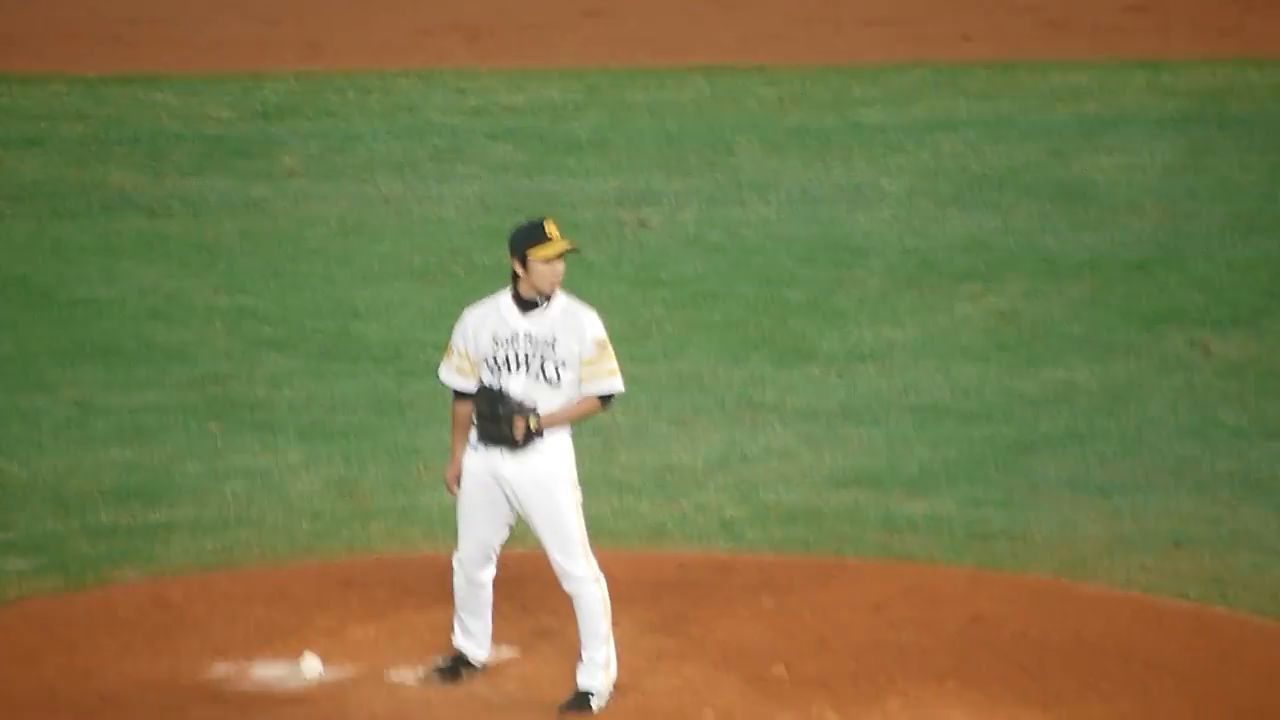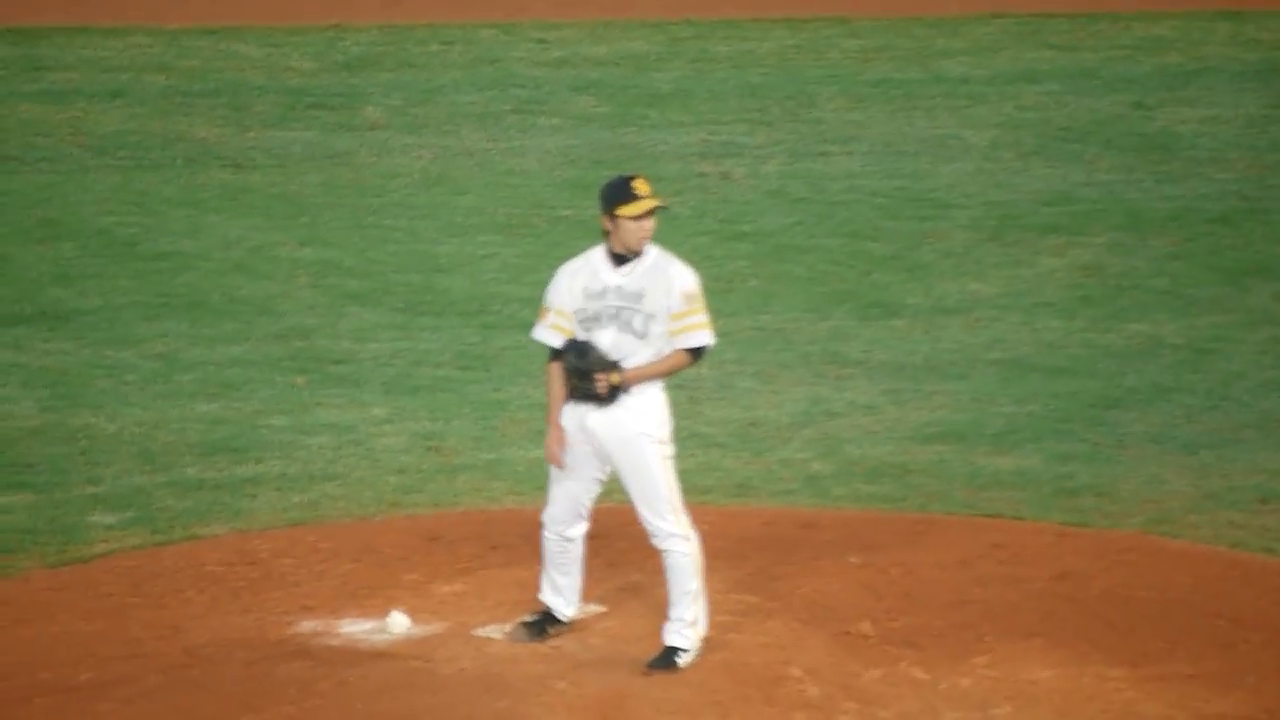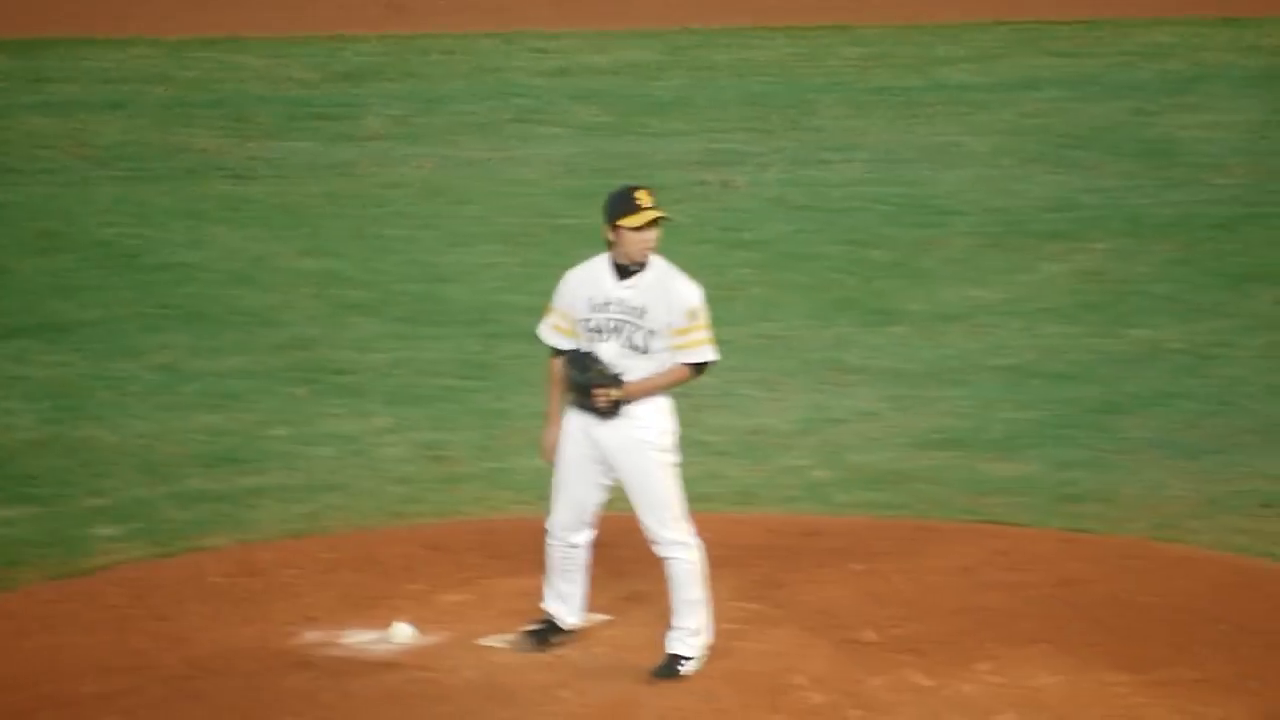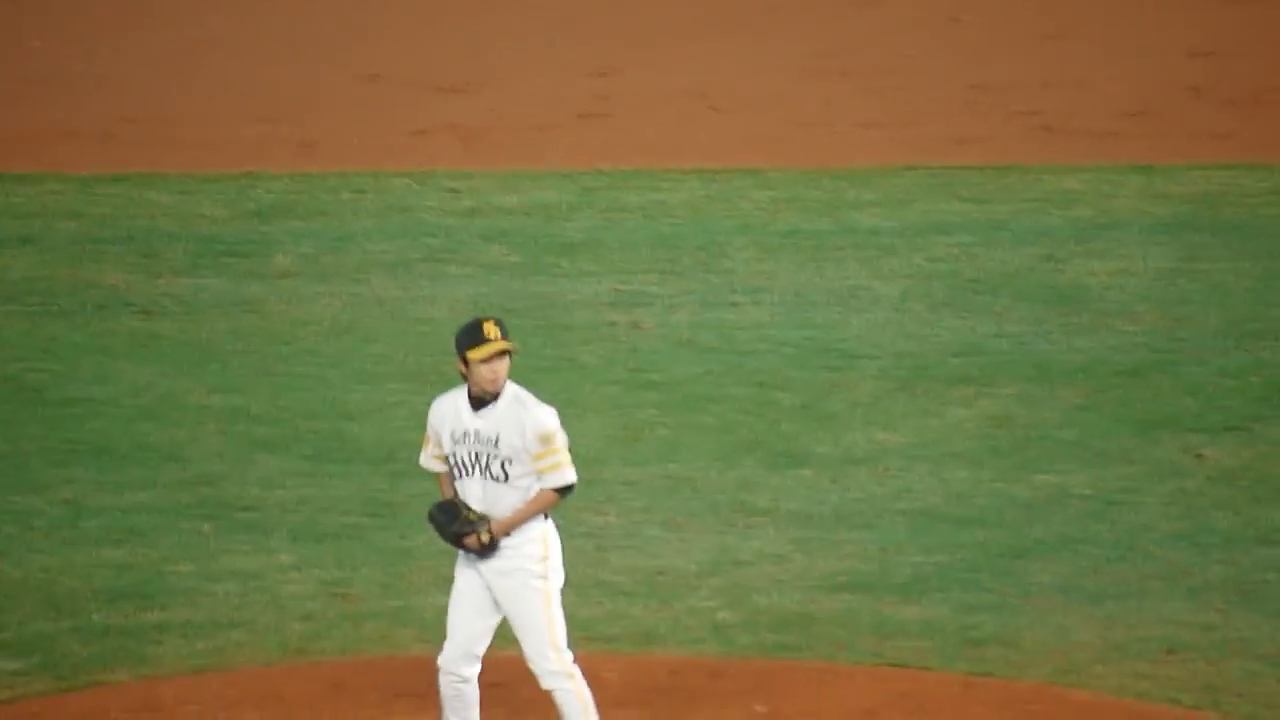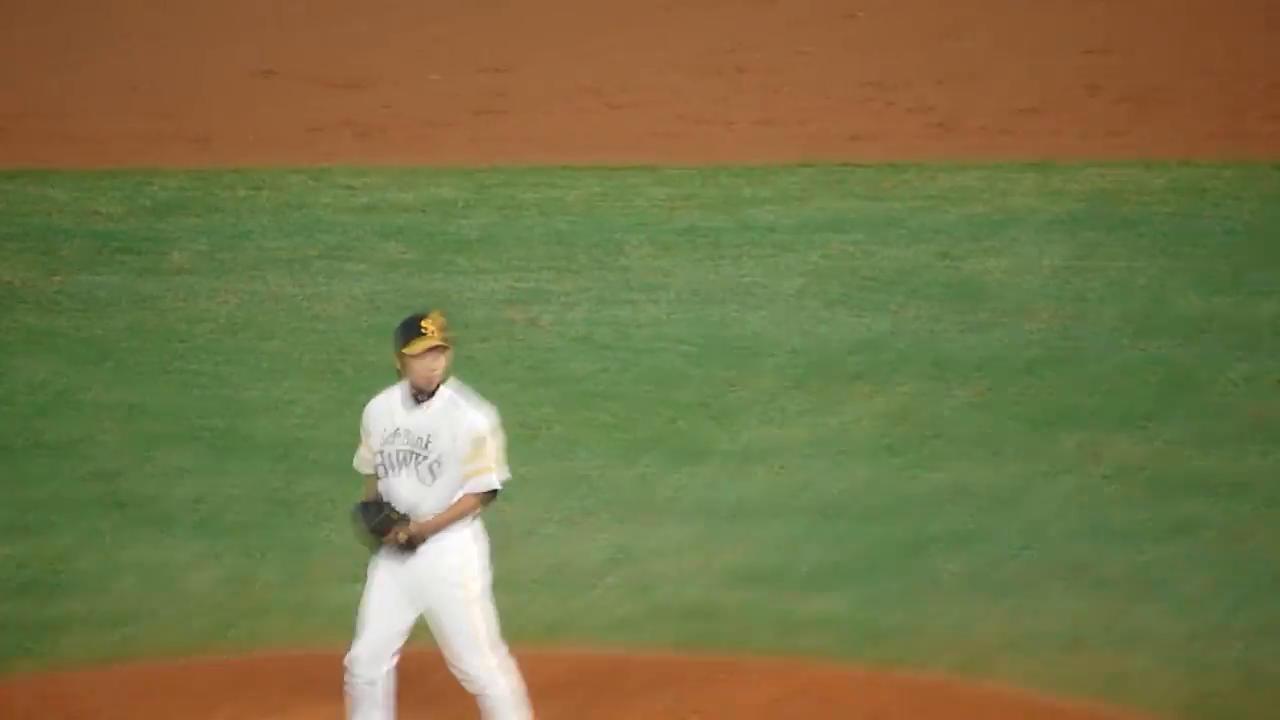
dt=0.7s
person 1, frame 1
left shoulder: (580, 320)
right shoulder: (478, 319)
left elbow: (601, 395)
right elbow: (464, 392)
left wrist: (541, 422)
right wrist: (456, 457)
left hip: (545, 459)
right hip: (484, 458)
left knee: (577, 569)
right knee: (471, 562)
left ankle: (597, 676)
right ankle: (471, 651)
person 1, frame 2
left shoulder: (673, 275)
right shoulder: (573, 274)
left elbow: (691, 350)
right elbow: (558, 354)
left wrist: (627, 376)
right wrist: (555, 424)
left hip: (638, 412)
right hip: (578, 412)
left knee: (668, 526)
right knee: (561, 519)
left ankle: (685, 632)
right ankle: (558, 609)
person 1, frame 3
left shoulder: (678, 289)
right shoulder: (578, 280)
left elbow: (694, 363)
right elbow: (561, 354)
left wrist: (629, 390)
right wrist: (554, 421)
left hip: (643, 421)
right hip: (582, 420)
left knee: (671, 533)
right knee: (565, 525)
left ankle: (688, 641)
right ankle: (562, 617)
person 1, frame 4
left shoulder: (533, 413)
right shoulder: (443, 410)
left elbow: (558, 486)
left wrist: (500, 528)
left hip: (524, 547)
right hip: (473, 551)
left knee: (551, 661)
right knee: (456, 662)
person 1, frame 5
left shoulder: (469, 416)
right shoulder: (378, 408)
left elbow: (484, 492)
left wrist: (425, 528)
left hip: (450, 548)
right hip: (394, 551)
left knee: (480, 663)
right knee: (366, 659)
